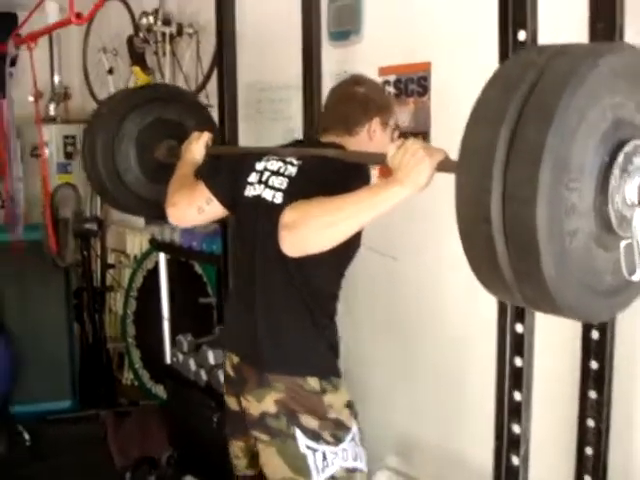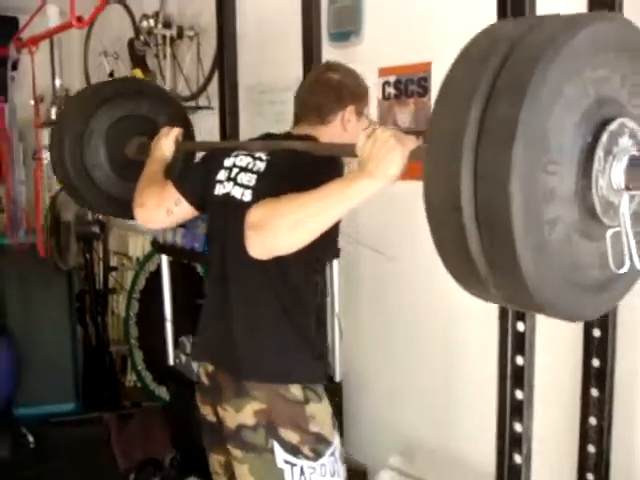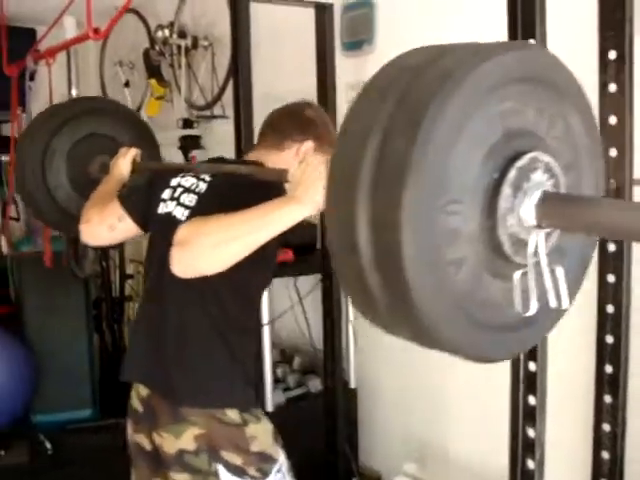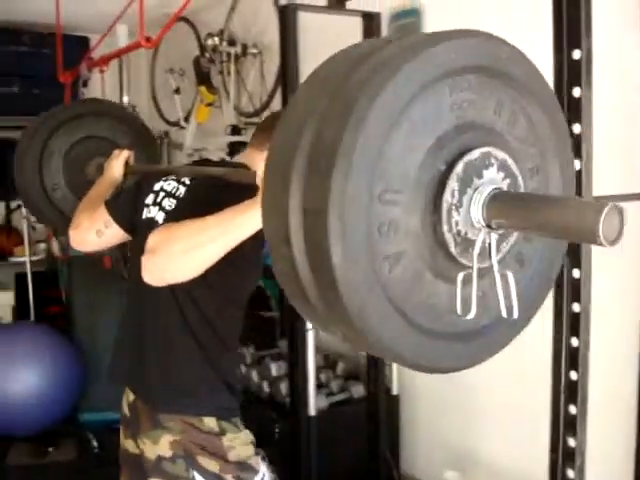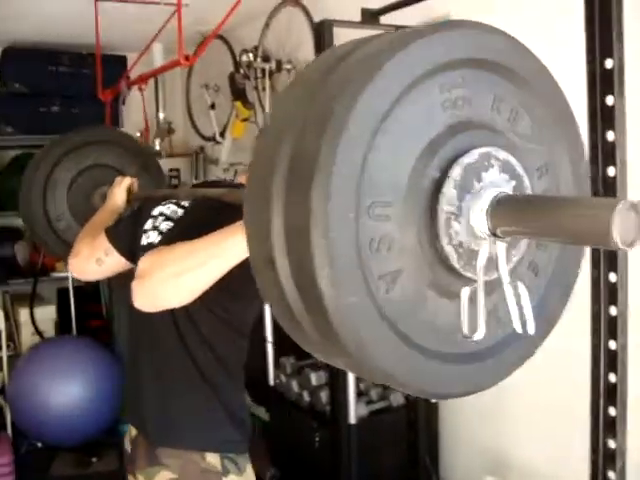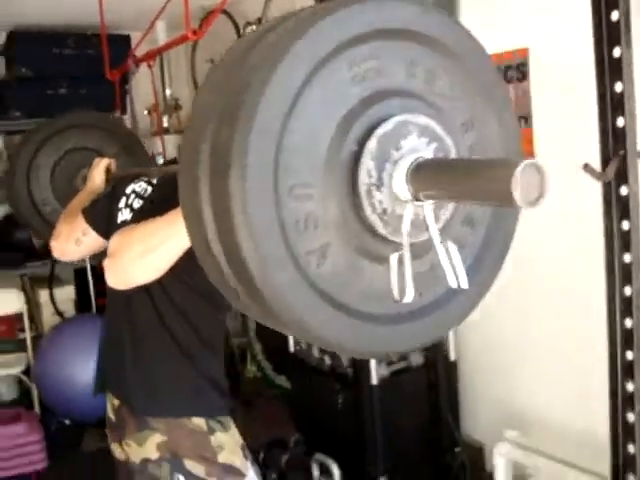
dt=0.3s
person 1, frame 1
left shoulder: (260, 161)
right shoulder: (344, 172)
left elbow: (180, 209)
right elbow: (297, 233)
left wrist: (190, 159)
right wrist: (400, 184)
left hip: (242, 364)
right hip: (294, 381)
person 1, frame 2
left shoulder: (229, 158)
right shoulder: (318, 167)
left elbow: (149, 210)
right elbow: (264, 234)
left wrist: (159, 156)
right wrist: (370, 176)
left hip: (217, 370)
right hip: (272, 386)
person 1, frame 3
left shoulder: (182, 176)
right shoulder: (261, 194)
left elbow: (94, 227)
right elbow: (190, 254)
left wrist: (117, 175)
right wrist: (299, 202)
left hip: (149, 397)
right hip: (210, 413)
person 1, frame 4
left shoulder: (169, 180)
right shoulder: (239, 198)
left elbow: (83, 233)
right elbow: (161, 263)
left wrist: (110, 177)
right wrist: (263, 207)
left hip: (141, 403)
right hip: (190, 420)
person 1, frame 5
left shoulder: (174, 205)
right shoulder: (236, 217)
left elbow: (83, 262)
right elbow: (153, 287)
left wrist: (114, 205)
right hip: (196, 451)
person 1, frame 6
left shoulder: (142, 185)
left elbow: (64, 242)
right elbow: (125, 266)
left wrist: (93, 187)
left hip: (129, 404)
right hip: (177, 420)
